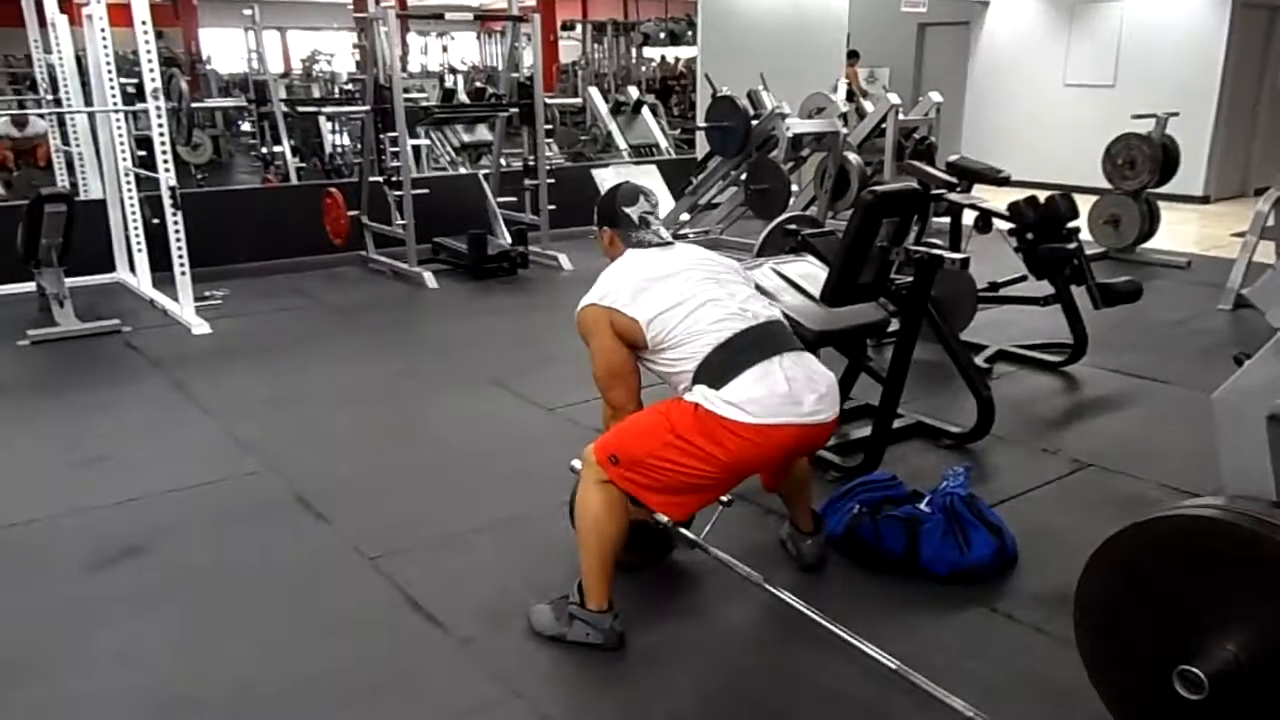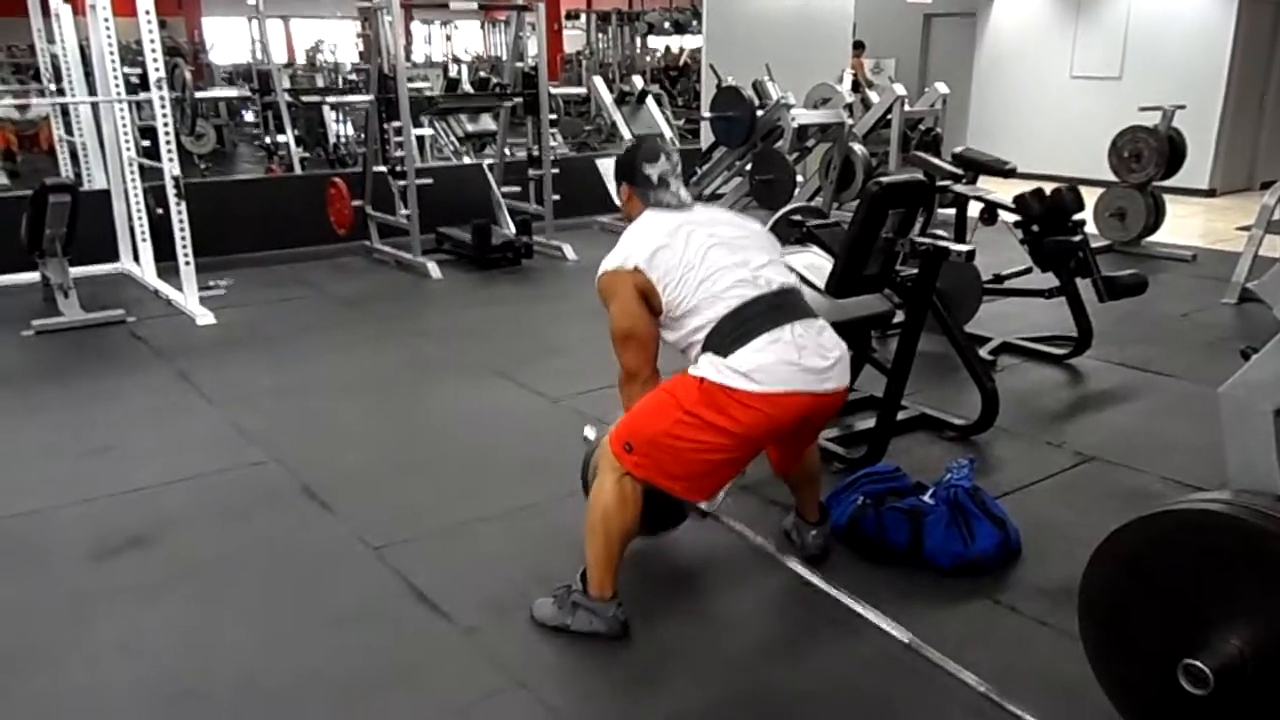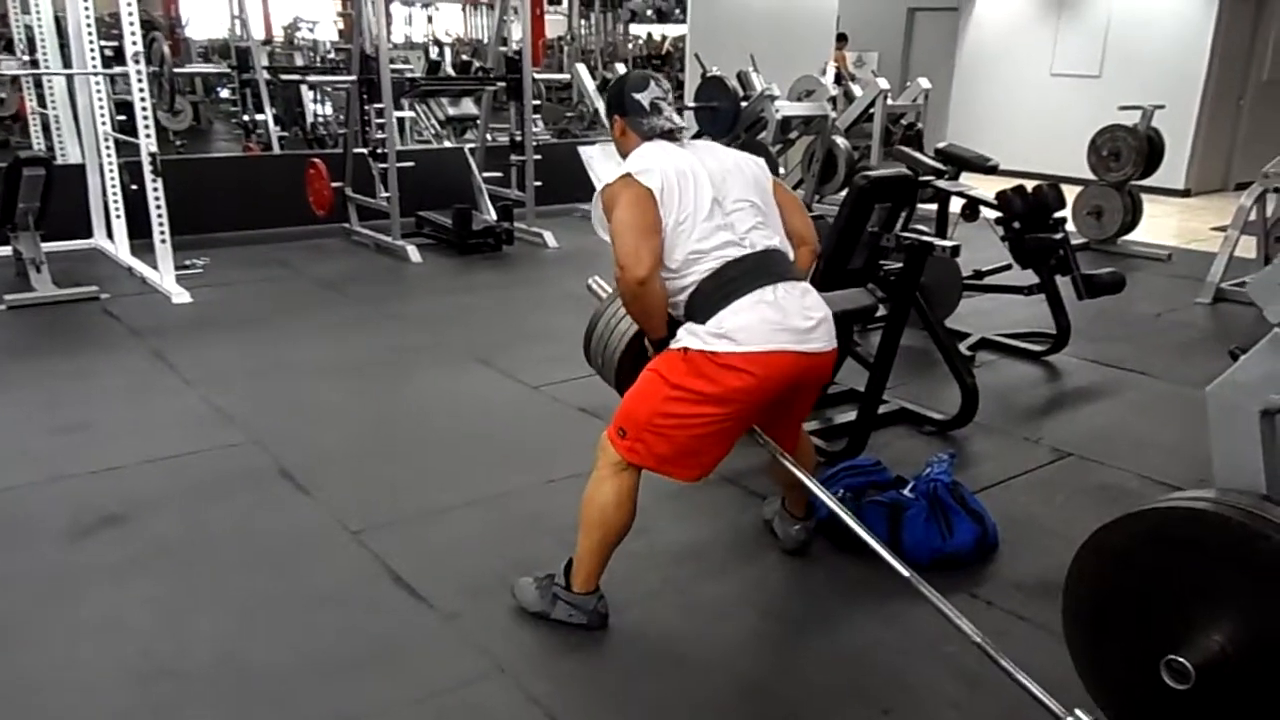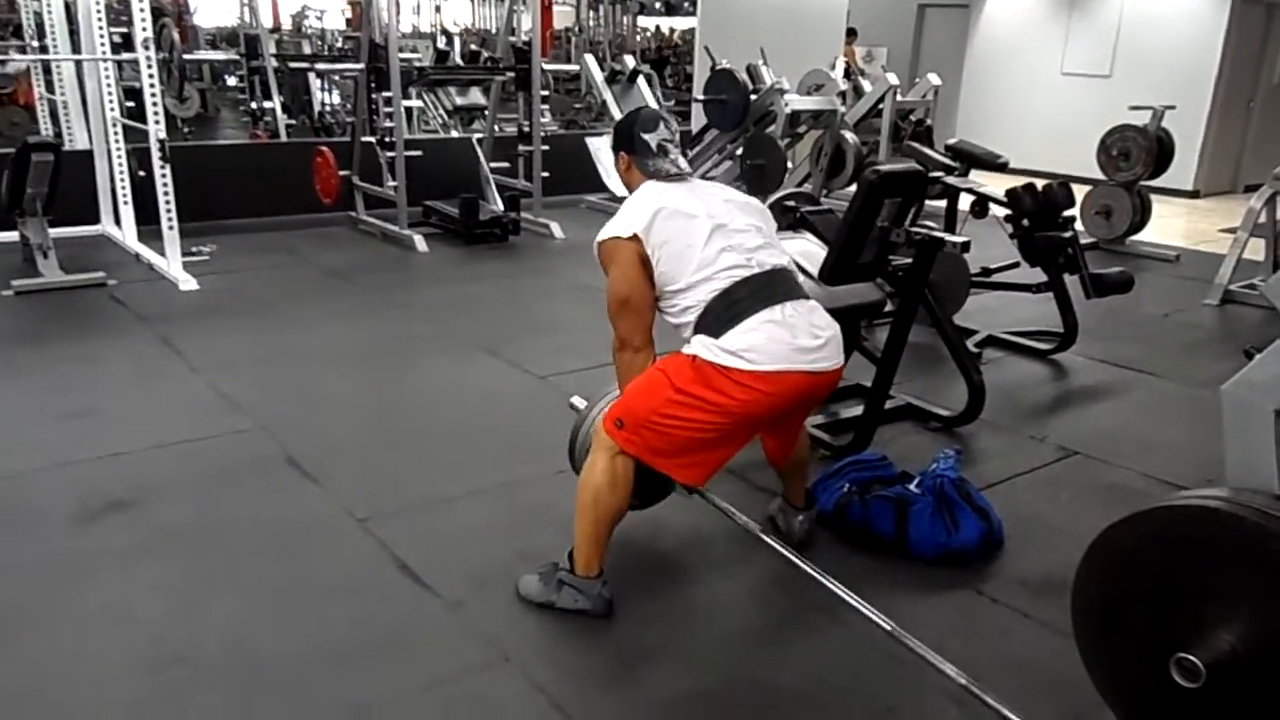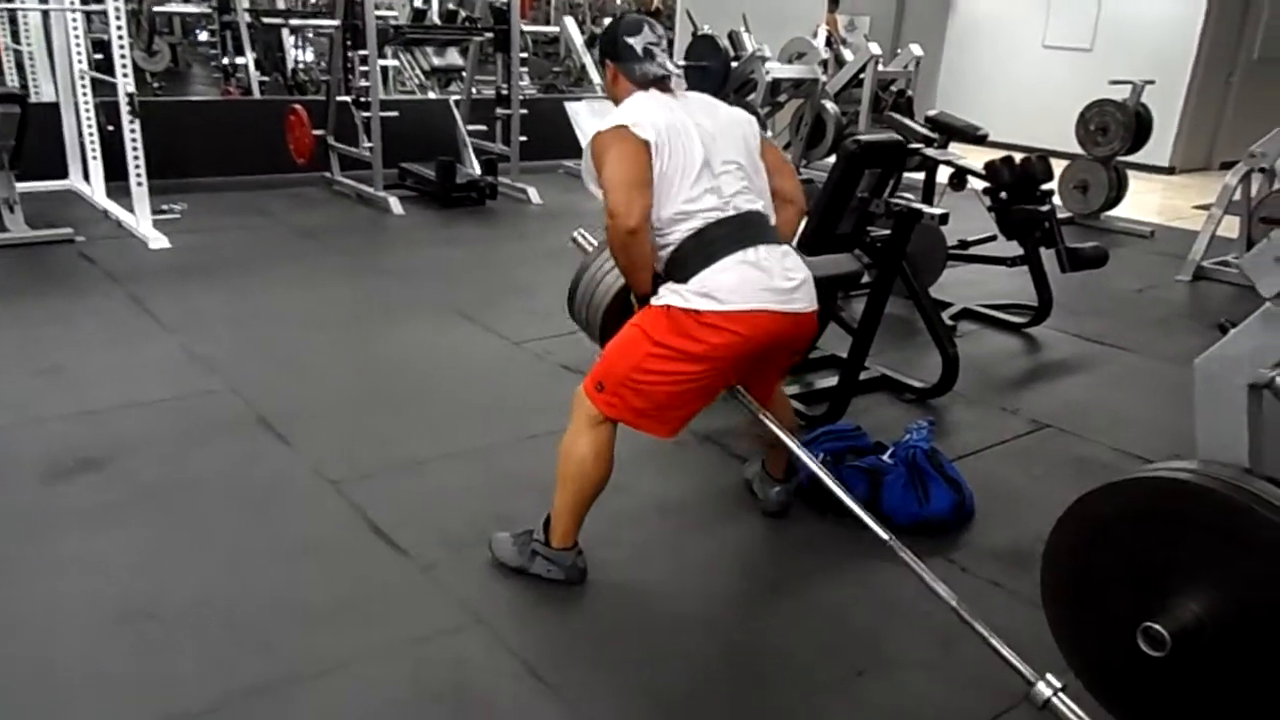
dt=0.7s
person 1, frame 1
left shoulder: (602, 304)
right shoulder: (714, 260)
left elbow: (623, 408)
left wrist: (633, 494)
left hip: (747, 414)
right hip: (819, 402)
left knee: (599, 466)
left ankle: (592, 616)
right ankle: (806, 535)
person 1, frame 2
left shoulder: (624, 263)
right shoulder: (738, 223)
left elbow: (638, 375)
left wrist: (648, 459)
left hip: (753, 380)
right hip: (830, 370)
left knee: (617, 461)
right knee: (790, 428)
left ankle: (595, 603)
right ankle: (811, 526)
person 1, frame 3
left shoulder: (630, 179)
right shoulder: (743, 160)
left elbow: (639, 275)
right elbow: (807, 244)
left wrist: (661, 338)
left hip: (736, 343)
right hip: (813, 331)
left knee: (619, 454)
right knee: (786, 432)
left ankle: (577, 594)
right ankle: (794, 519)
person 1, frame 4
left shoulder: (624, 228)
right shoulder: (735, 197)
left elbow: (633, 346)
left wrist: (648, 425)
left hip: (747, 359)
right hip: (823, 350)
left knee: (612, 440)
right knee: (781, 415)
left ankle: (582, 581)
right ankle: (797, 512)
person 1, frame 5
left shoulder: (620, 128)
right shoulder: (732, 114)
left elbow: (628, 222)
right elbow: (792, 200)
left wrist: (644, 294)
left hip: (717, 303)
right hip: (795, 294)
left knee: (594, 408)
right knee: (763, 387)
left ankle: (555, 549)
right ankle: (776, 481)
